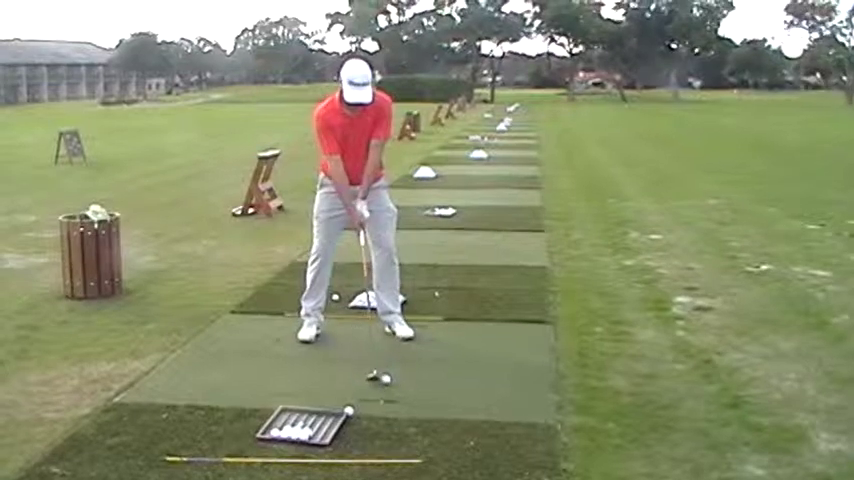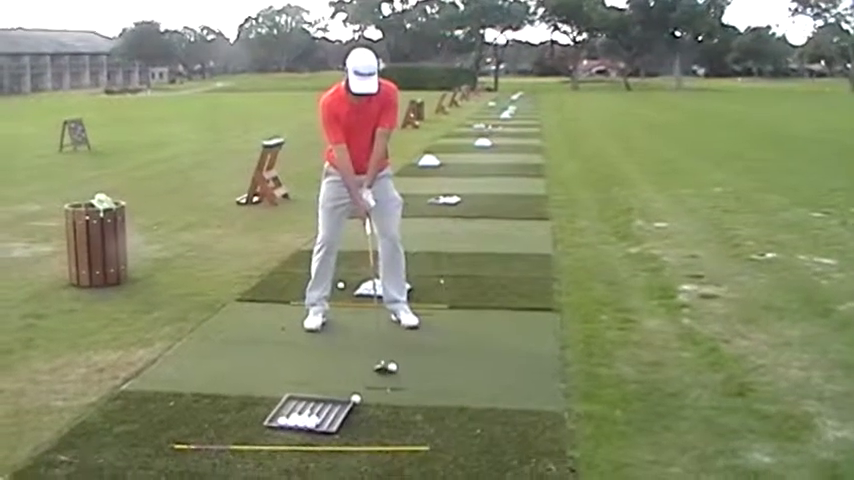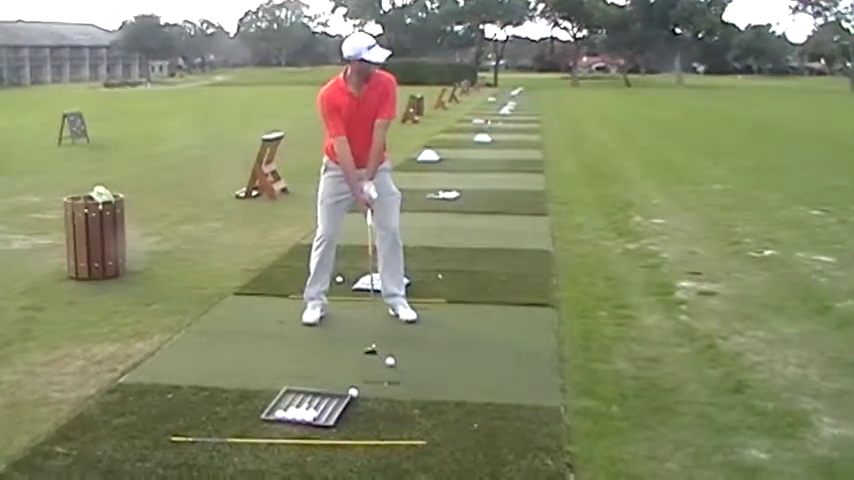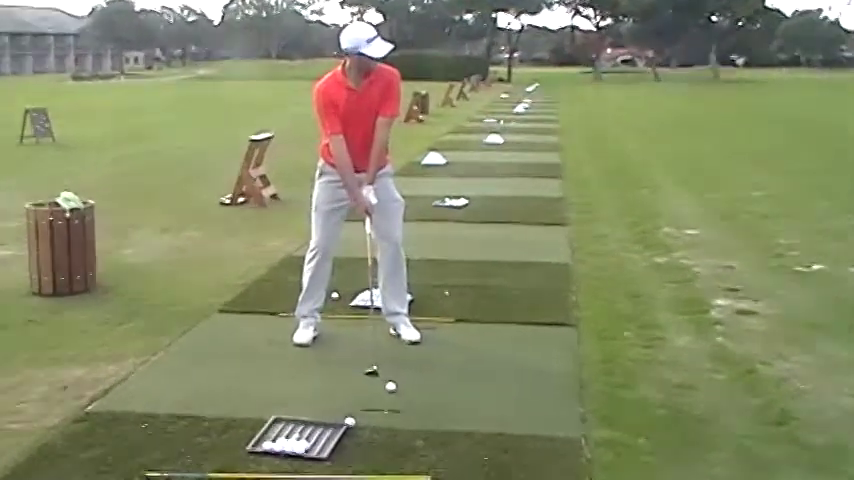
dt=1s
person 1, frame 1
left shoulder: (383, 104)
right shoulder: (323, 114)
left elbow: (375, 153)
right elbow: (335, 164)
left wrist: (362, 199)
right wrist: (350, 208)
left hip: (373, 185)
right hip: (333, 186)
left knee: (386, 250)
right knee: (321, 252)
left ankle: (392, 316)
right ankle: (311, 317)
person 1, frame 2
left shoulder: (389, 93)
right shoulder: (329, 102)
left elbow: (381, 142)
right elbow: (340, 152)
left wrist: (368, 187)
right wrist: (356, 197)
left hip: (378, 174)
right hip: (339, 175)
left knee: (391, 239)
right knee: (327, 240)
left ankle: (398, 304)
right ankle: (317, 306)
person 1, frame 3
left shoulder: (386, 84)
right shoulder: (329, 95)
left elbow: (379, 133)
right elbow: (340, 145)
left wrist: (369, 179)
right wrist: (356, 190)
left hip: (376, 167)
right hip: (338, 169)
left knee: (390, 232)
right knee: (326, 235)
left ankle: (396, 299)
right ankle: (315, 301)
person 1, frame 4
left shoulder: (390, 78)
right shoulder: (325, 89)
left elbow: (381, 134)
right elbow: (337, 145)
left wrist: (369, 183)
right wrist: (355, 193)
left hip: (378, 172)
right hip: (334, 173)
left knee: (392, 243)
right knee: (321, 245)
left ankle: (398, 317)
right ankle: (308, 318)
